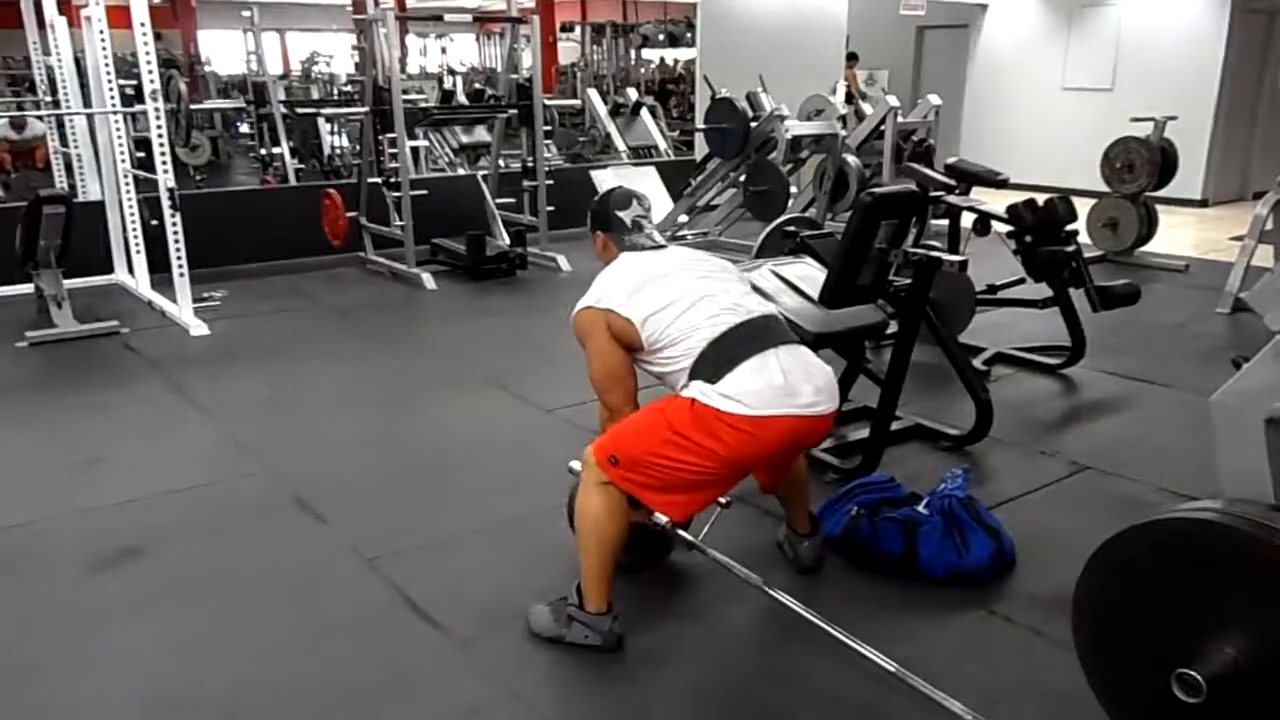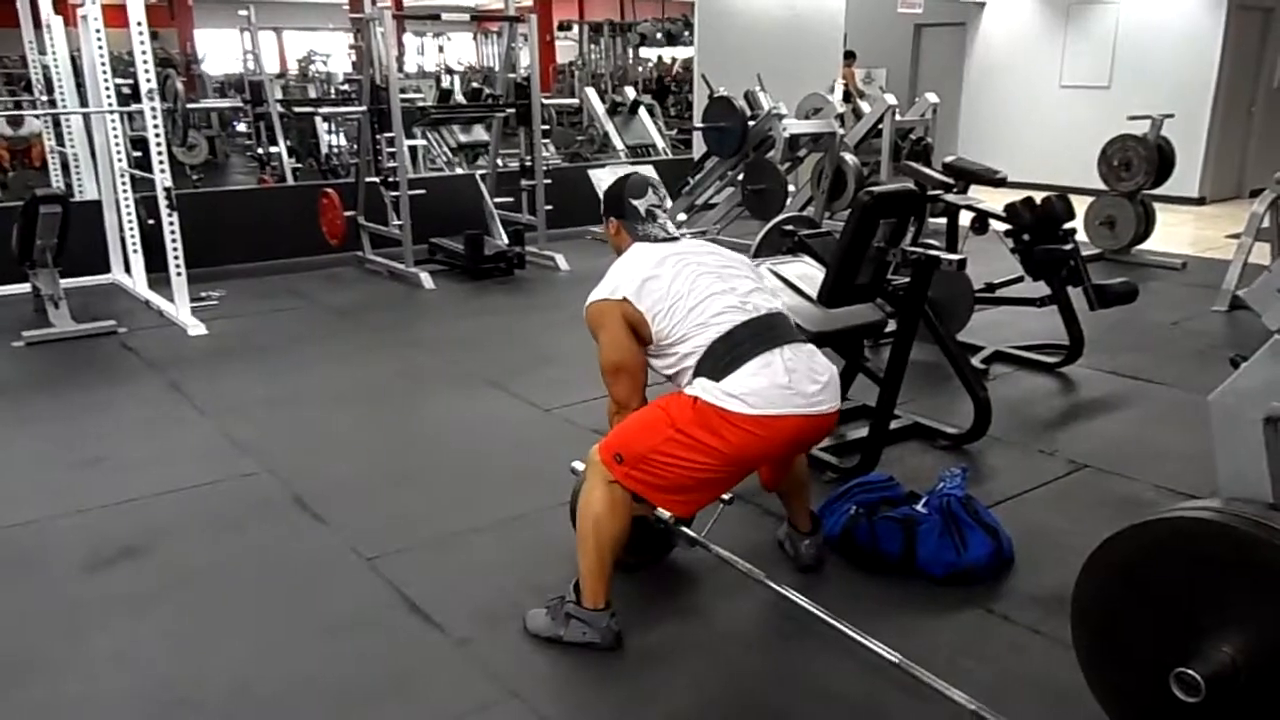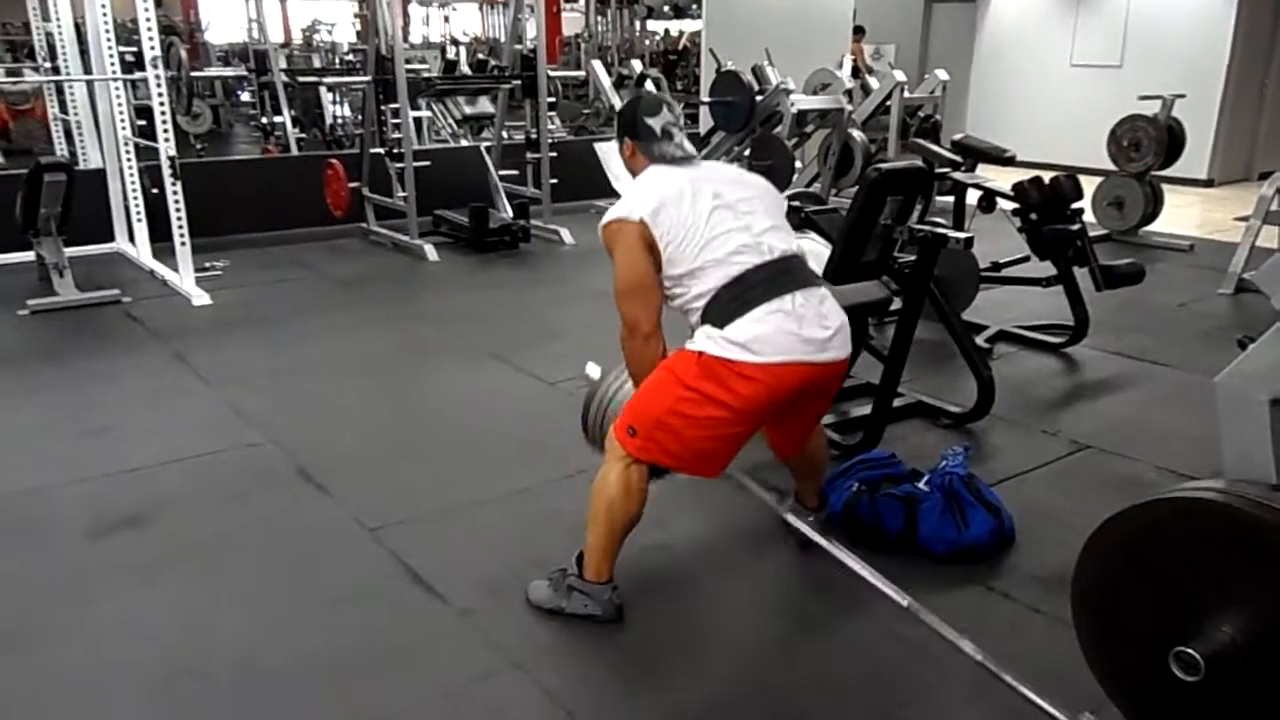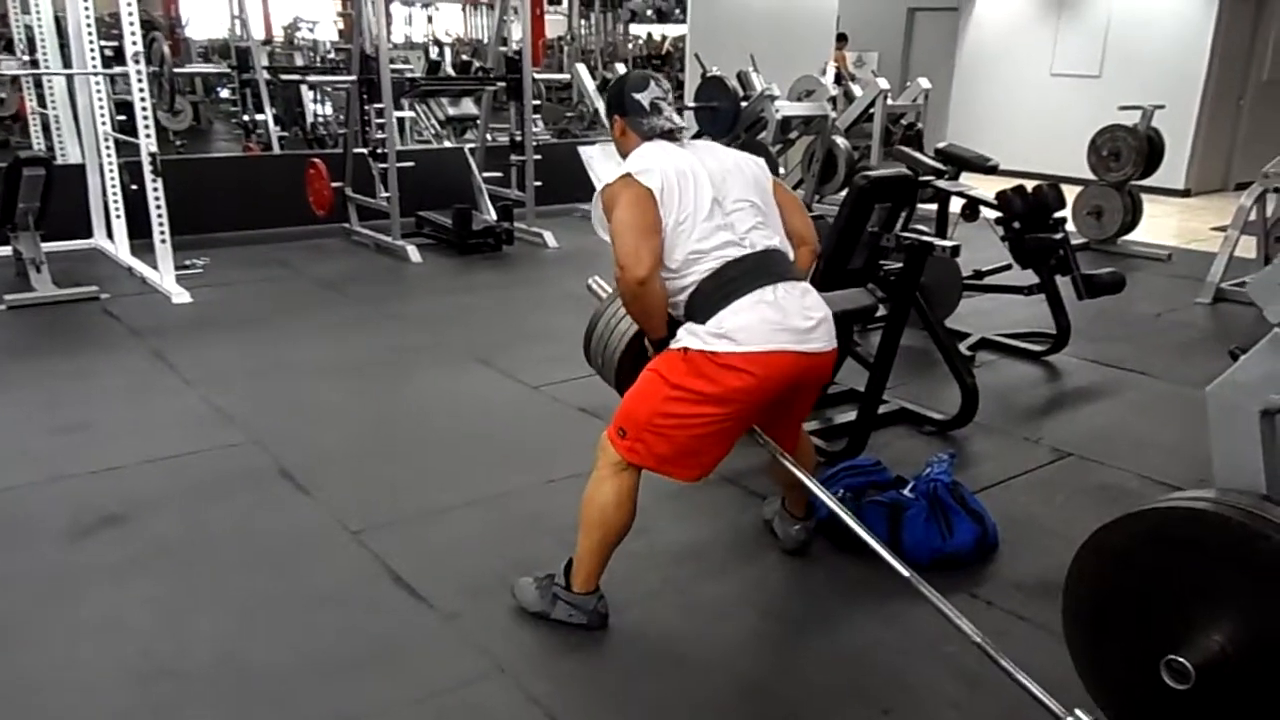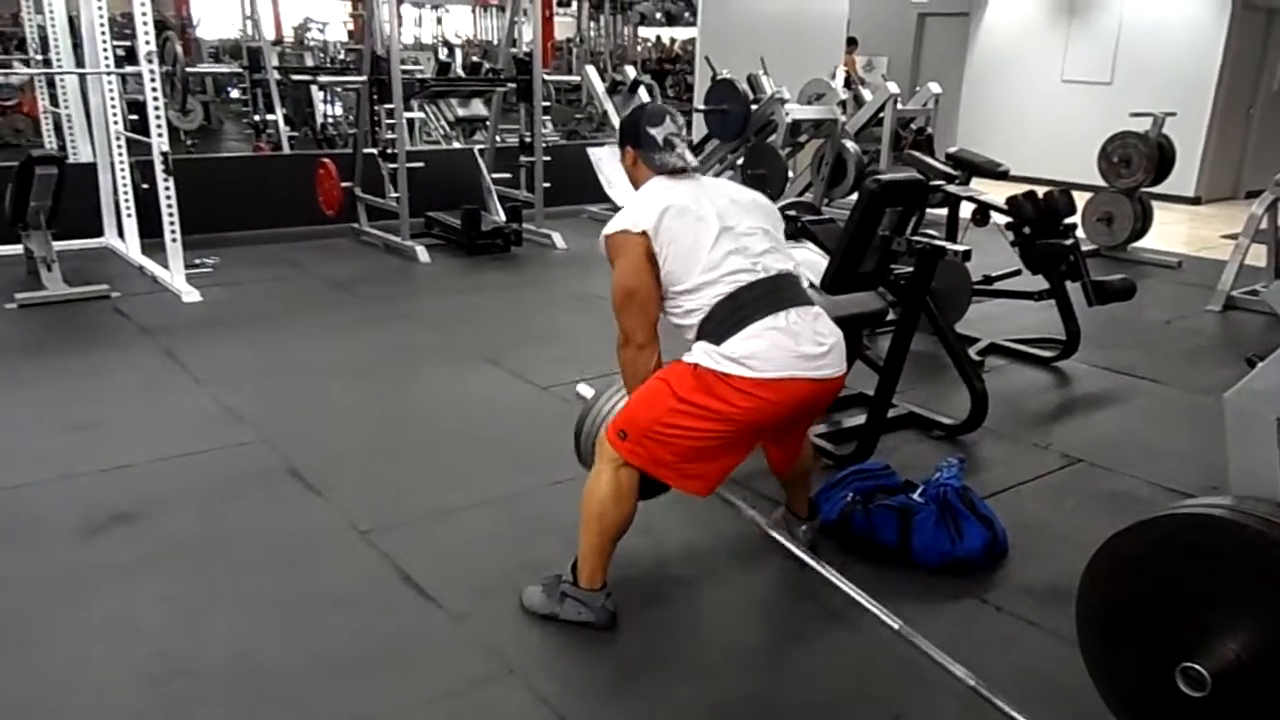
dt=0.5s
person 1, frame 1
left shoulder: (597, 307)
right shoulder: (707, 260)
left elbow: (620, 410)
left wrist: (633, 497)
left hip: (746, 407)
right hip: (818, 396)
left knee: (599, 469)
left ankle: (592, 617)
right ankle: (802, 536)
person 1, frame 2
left shoulder: (611, 296)
right shoulder: (721, 254)
left elbow: (628, 404)
left wrist: (636, 489)
left hip: (747, 406)
right hip: (821, 395)
left knee: (605, 469)
left ankle: (589, 614)
right ankle: (803, 536)
person 1, frame 3
left shoulder: (629, 213)
right shoulder: (745, 179)
left elbow: (642, 330)
left wrist: (654, 403)
left hip: (753, 349)
right hip: (831, 338)
left knee: (626, 447)
right knee: (797, 421)
left ankle: (591, 586)
right ankle: (809, 511)
person 1, frame 4
left shoulder: (630, 179)
right shoulder: (743, 160)
left elbow: (639, 275)
right elbow: (807, 244)
left wrist: (661, 338)
left hip: (736, 343)
right hip: (813, 331)
left knee: (619, 454)
right knee: (786, 432)
left ankle: (577, 594)
right ankle: (794, 519)
person 1, frame 5
left shoulder: (632, 223)
right shoulder: (745, 195)
left elbow: (639, 343)
left wrist: (648, 415)
left hip: (749, 364)
right hip: (825, 354)
left knee: (617, 451)
right knee: (785, 426)
left ankle: (586, 593)
right ankle: (799, 522)
